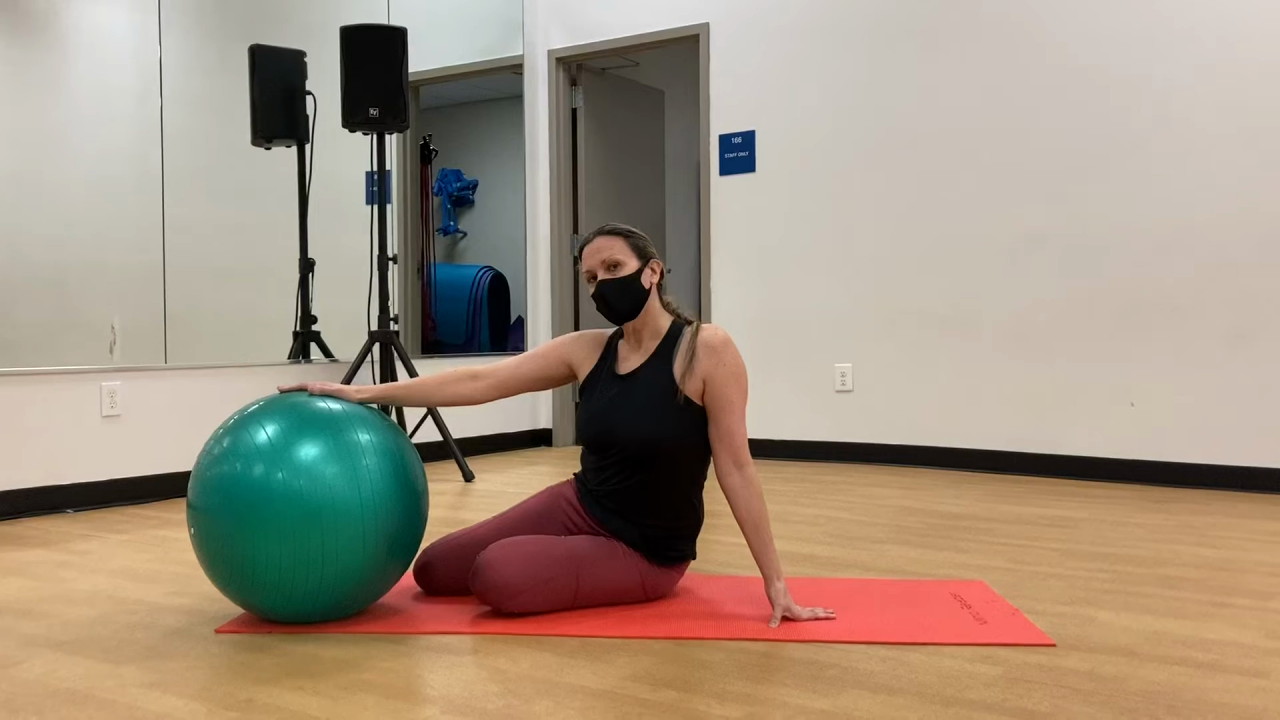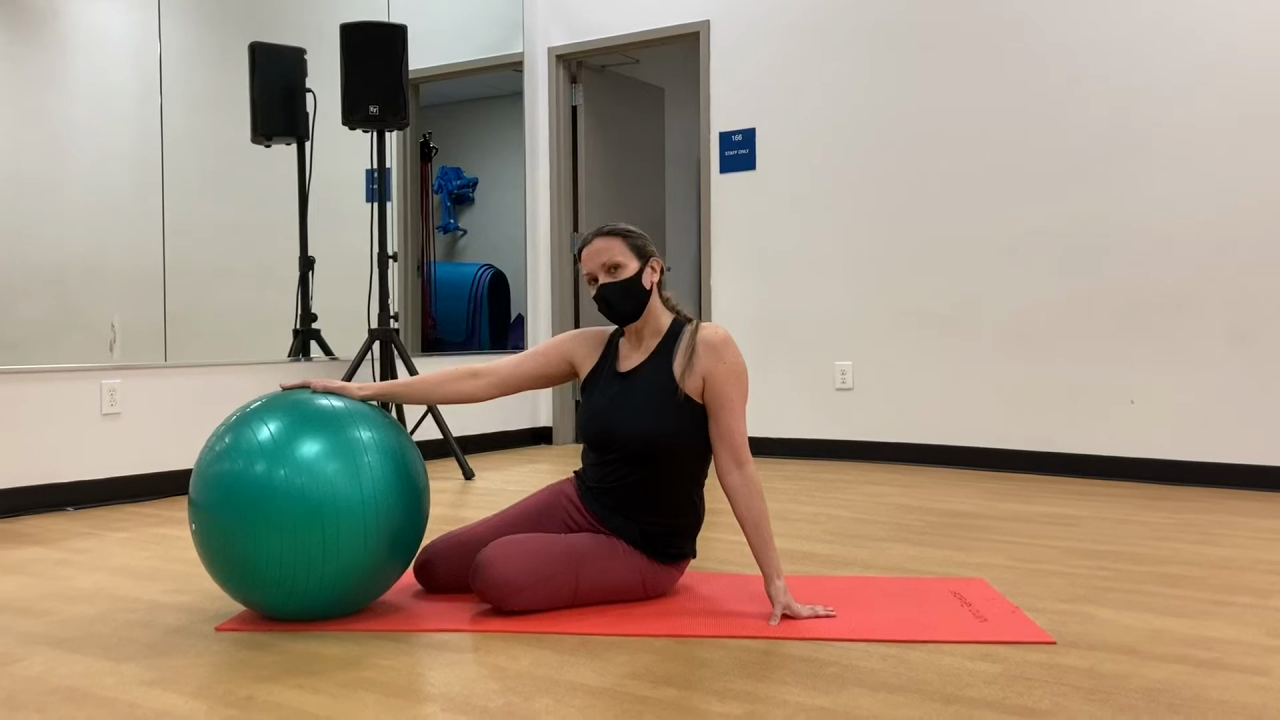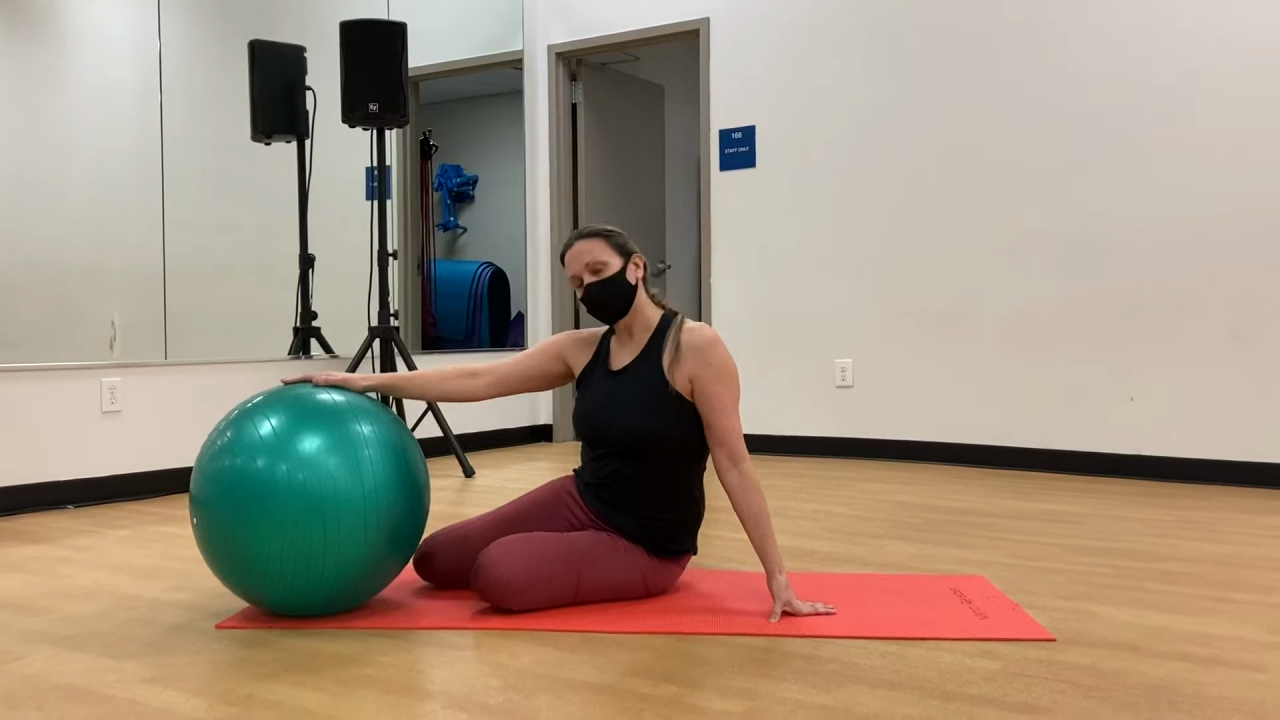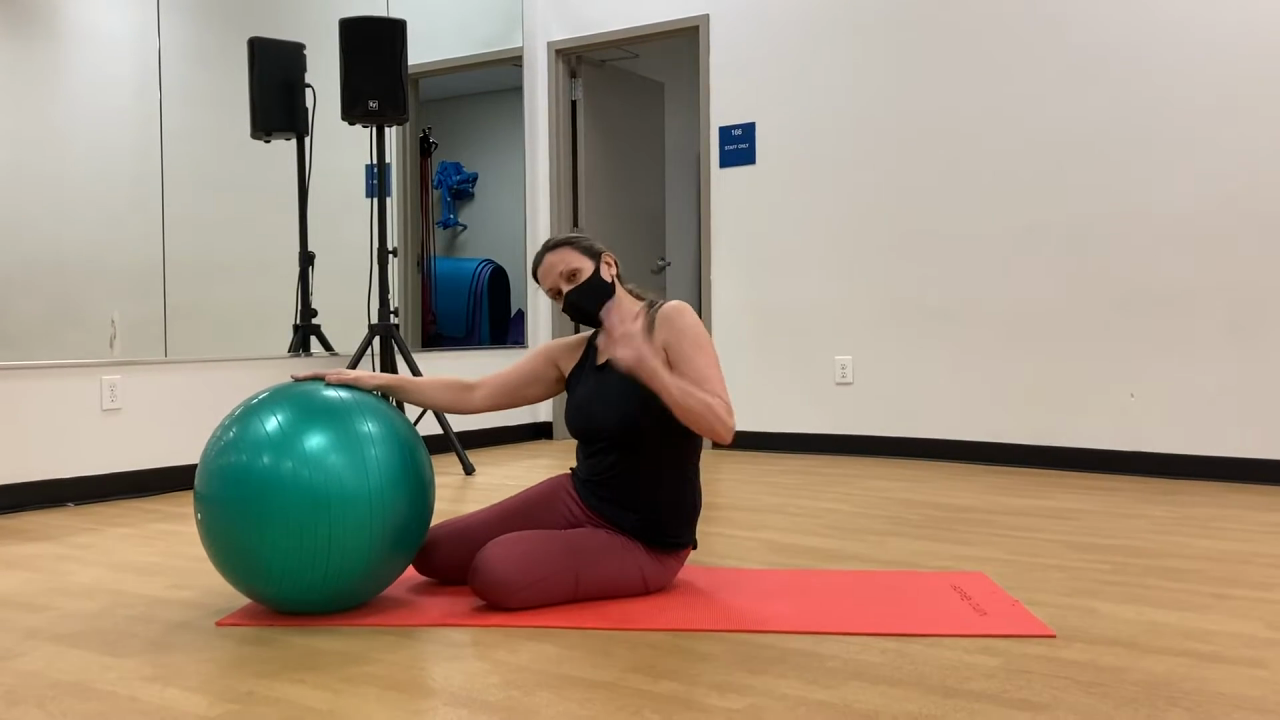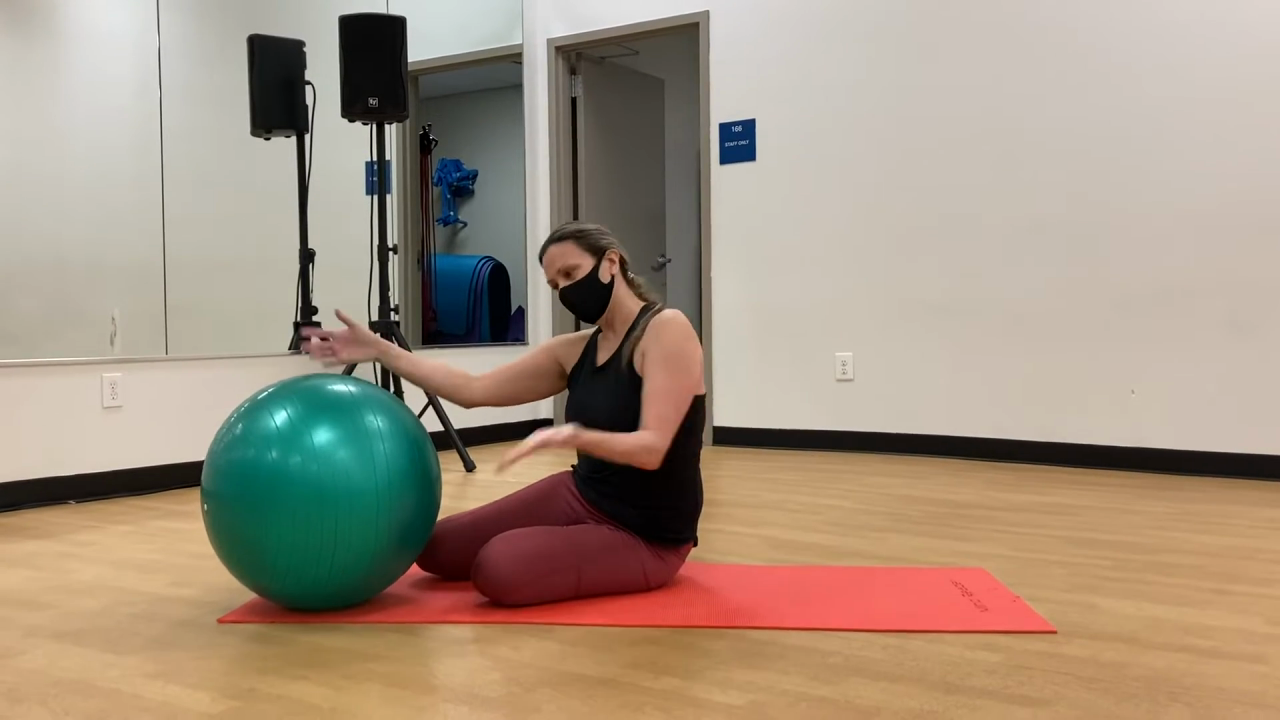
dt=0.4s
person 1, frame 1
left shoulder: (706, 349)
right shoulder: (586, 350)
left elbow: (735, 468)
right elbow: (480, 383)
left wrist: (776, 583)
right wrist: (364, 392)
left hip: (647, 551)
right hip: (579, 507)
left knee: (497, 578)
right knee: (435, 571)
left ankle: (637, 585)
right ankle: (570, 560)
person 1, frame 2
left shoulder: (707, 347)
right shoulder: (588, 348)
left elbow: (736, 467)
right elbow: (482, 380)
left wrist: (776, 582)
right wrist: (366, 389)
left hip: (647, 549)
right hip: (579, 504)
left knee: (497, 576)
right knee: (435, 569)
right ankle: (574, 560)
person 1, frame 3
left shoulder: (695, 345)
right shoulder: (580, 348)
left elbow: (734, 463)
right elbow: (479, 381)
left wrist: (777, 575)
right wrist: (368, 381)
left hip: (647, 546)
right hip: (579, 502)
left knee: (499, 576)
right knee: (435, 561)
left ankle: (640, 580)
right ankle: (577, 556)
person 1, frame 4
left shoulder: (670, 321)
right shoulder: (568, 355)
left elbow: (720, 427)
right elbow: (473, 395)
left wrist: (647, 367)
right wrist: (375, 380)
left hip: (645, 540)
right hip: (578, 500)
left knee: (495, 574)
right knee: (435, 554)
left ankle: (626, 574)
right ankle: (576, 553)
person 1, frame 5
left shoulder: (666, 329)
right shoulder: (573, 350)
left elbow: (650, 450)
right elbow: (475, 389)
left wrist: (570, 435)
right wrist: (381, 351)
left hip: (644, 536)
right hip: (580, 498)
left knee: (498, 572)
right knee: (437, 551)
left ankle: (613, 566)
right ankle: (575, 547)
